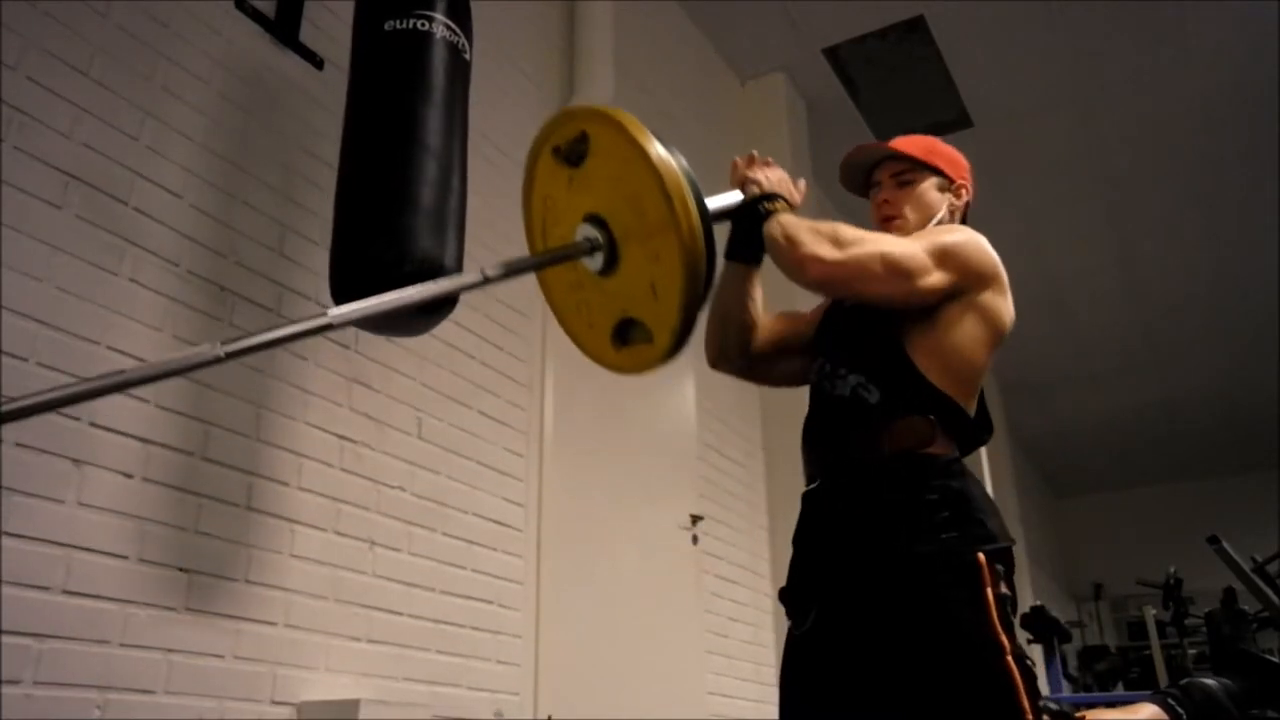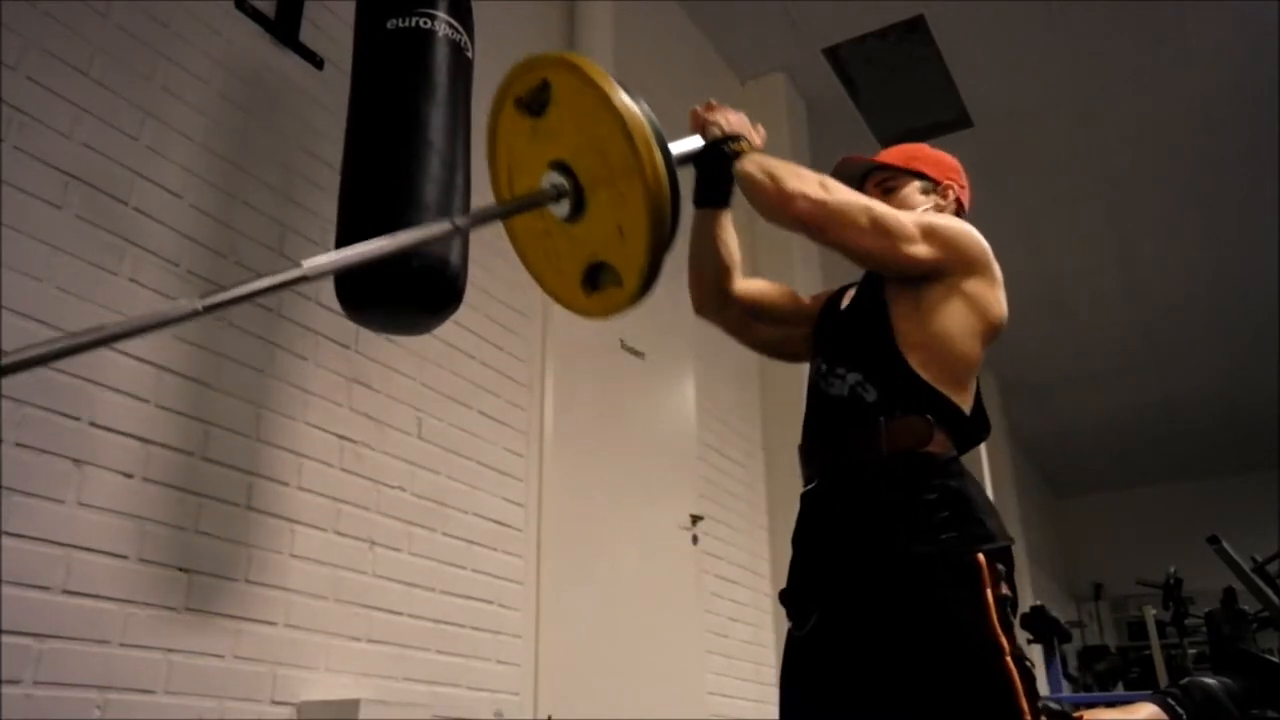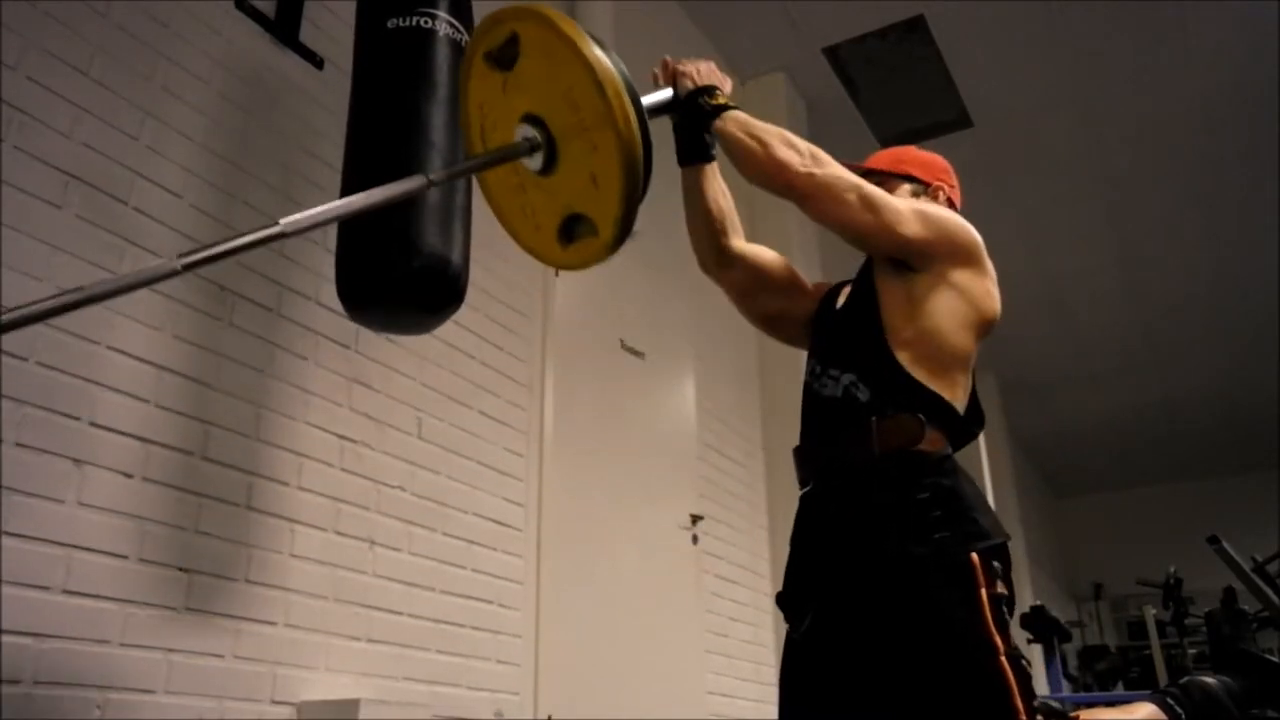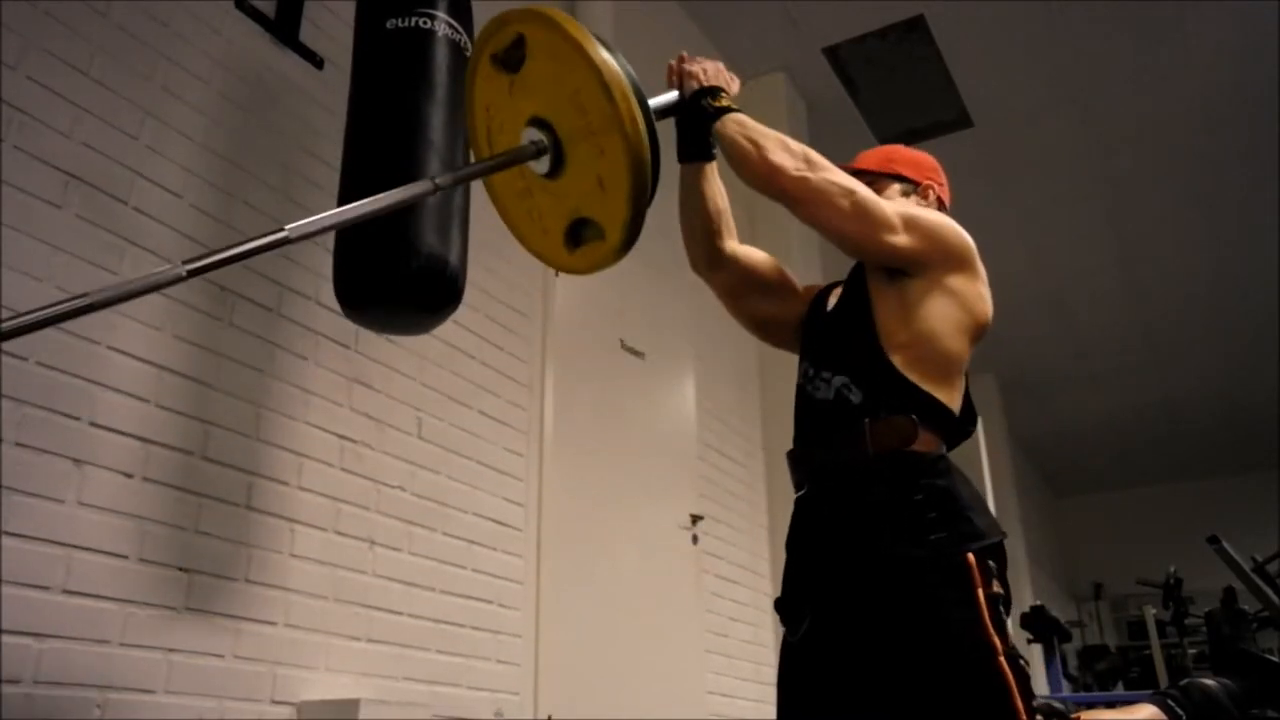
dt=0.2s
person 1, frame 1
left shoulder: (962, 256)
right shoulder: (844, 313)
left elbow: (826, 256)
right elbow: (732, 349)
left wrist: (772, 205)
right wrist: (745, 235)
left hip: (931, 530)
right hip: (832, 542)
person 1, frame 2
left shoulder: (954, 252)
right shoulder: (840, 310)
left elbow: (817, 204)
right elbow: (720, 298)
left wrist: (739, 151)
right wrist: (712, 184)
left hip: (929, 532)
right hip: (832, 543)
person 1, frame 3
left shoulder: (947, 248)
right shoulder: (831, 307)
left elbow: (804, 172)
right elbow: (723, 255)
left wrist: (713, 108)
right wrist: (693, 142)
left hip: (923, 533)
right hip: (827, 541)
person 1, frame 4
left shoulder: (940, 250)
right shoulder: (820, 309)
left elbow: (797, 176)
right elbow: (715, 256)
left wrist: (716, 107)
right wrist: (694, 140)
left hip: (921, 535)
right hip: (824, 544)
